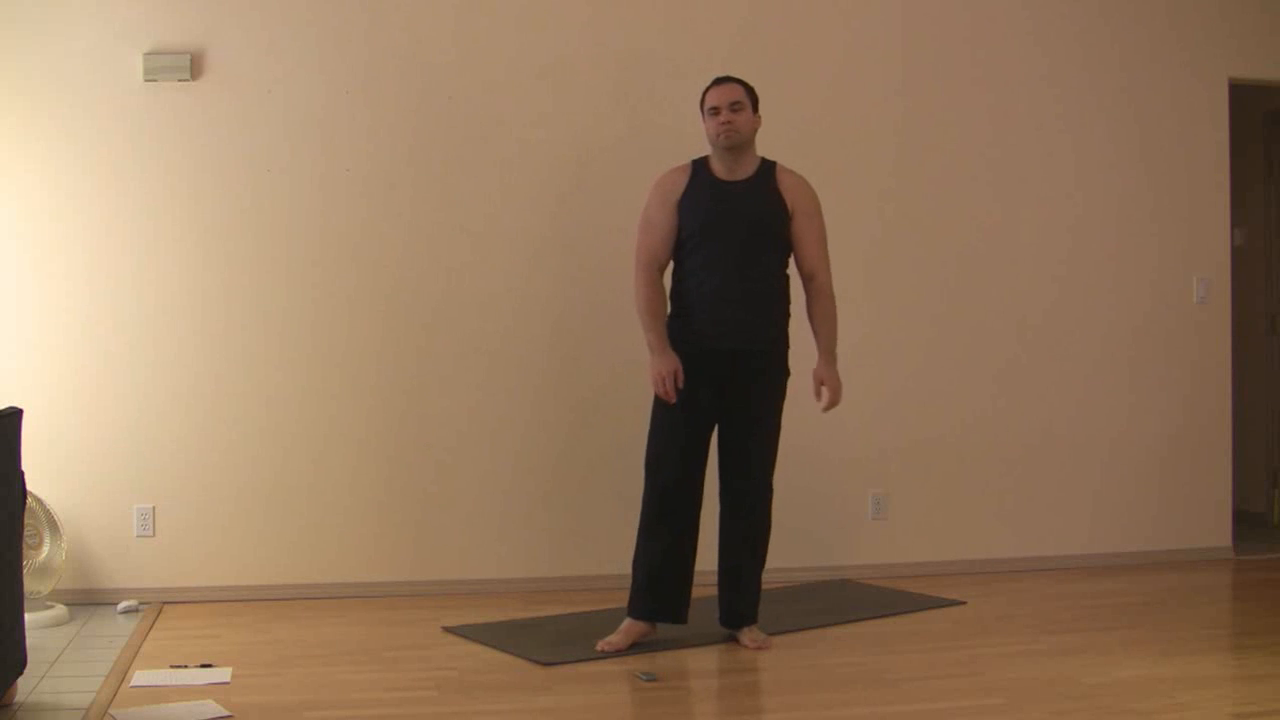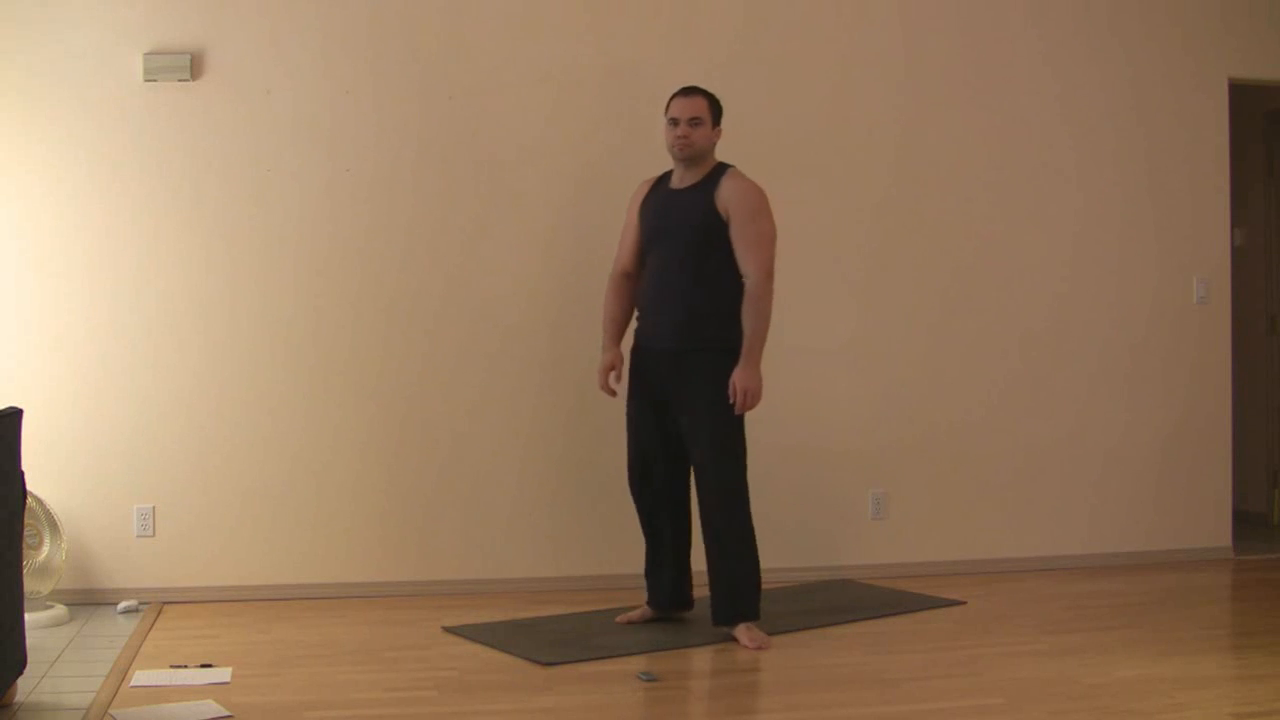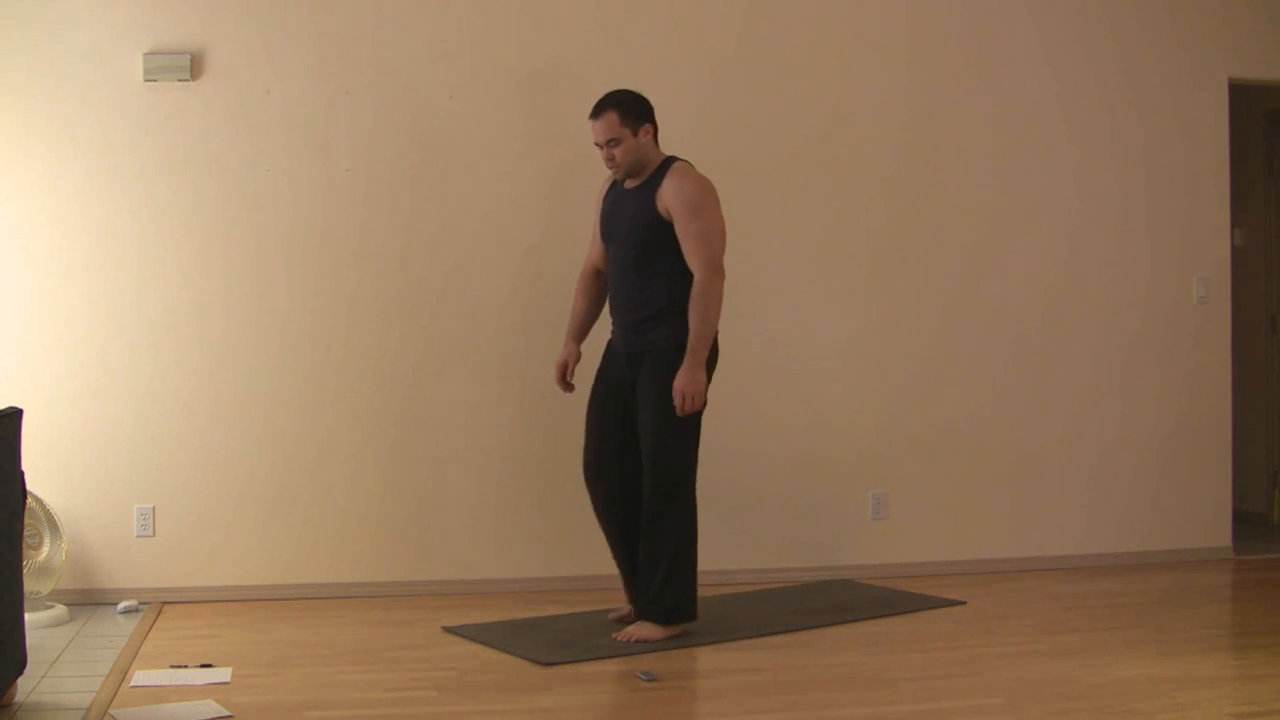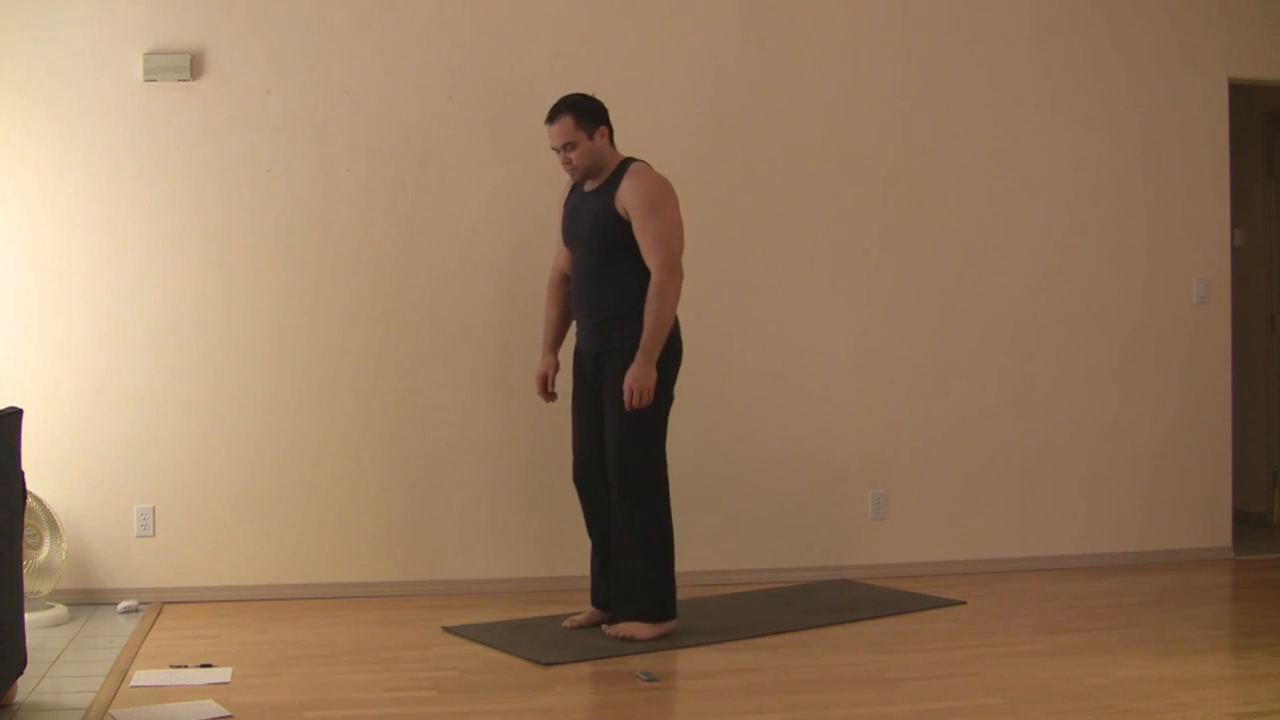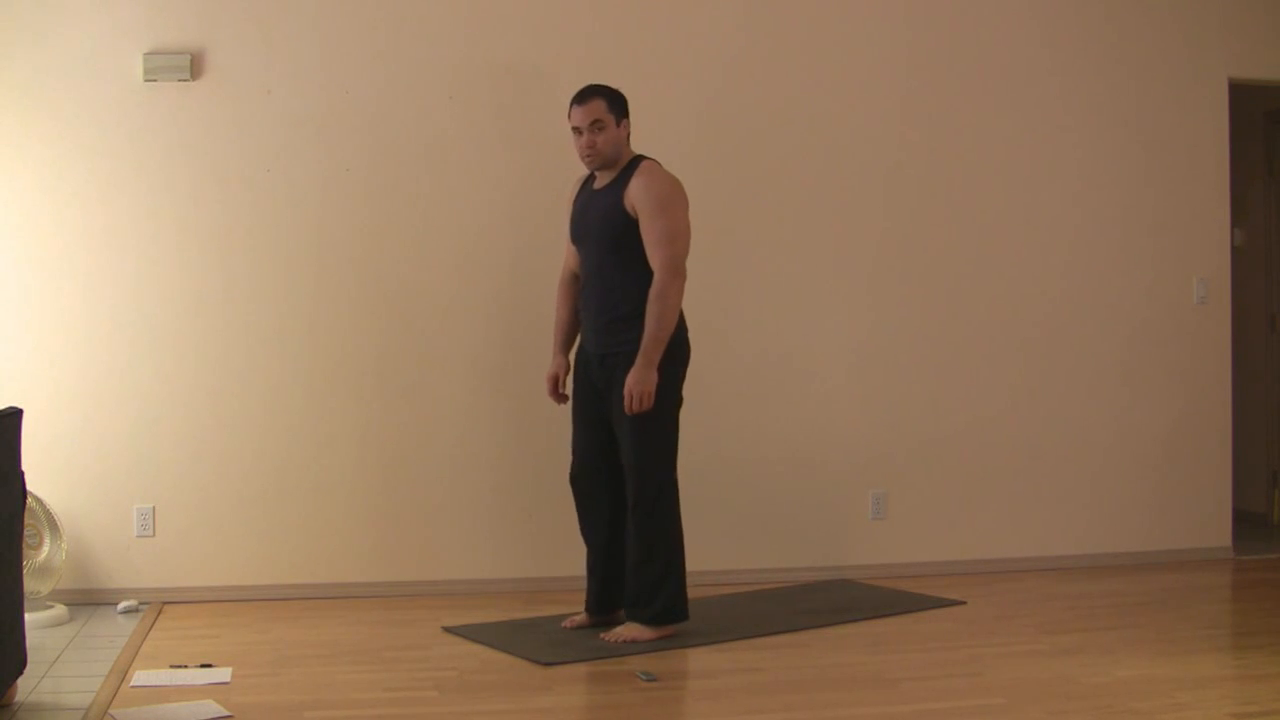
dt=1s
person 1, frame 1
left shoulder: (790, 189)
right shoulder: (675, 185)
left elbow: (817, 278)
right elbow: (648, 272)
left wrist: (827, 359)
right wrist: (659, 350)
left hip: (761, 361)
right hip: (689, 357)
left knee: (750, 490)
right knee: (669, 482)
left ankle: (741, 614)
right ankle: (647, 611)
person 1, frame 2
left shoulder: (737, 192)
right shoulder: (647, 194)
left elbow: (759, 280)
right elbow: (624, 274)
left wrist: (749, 362)
right wrist: (611, 345)
left hip: (711, 361)
right hip: (651, 358)
left knee: (722, 486)
right knee: (650, 481)
left ankle: (739, 611)
right ankle: (666, 595)
person 1, frame 3
left shoulder: (684, 187)
right shoulder: (611, 191)
left elbow: (709, 275)
right elbow: (596, 270)
left wrist: (695, 363)
right wrist: (572, 340)
left hip: (671, 354)
right hip: (624, 351)
left knee: (664, 481)
right knee: (604, 469)
left ankle: (667, 610)
right ankle: (645, 590)
person 1, frame 4
left shoulder: (642, 186)
right shoulder: (575, 193)
left elbow: (666, 274)
right elbow: (563, 276)
left wrist: (647, 361)
right wrist: (549, 350)
left hip: (637, 355)
right hip: (592, 353)
left knee: (634, 478)
right knee: (592, 478)
left ankle: (650, 609)
right ankle: (610, 598)
person 1, frame 5
left shoulder: (651, 184)
right shoulder: (584, 190)
left elbow: (669, 276)
left wrist: (647, 364)
right wrist: (560, 353)
left hip: (643, 357)
right hip: (594, 356)
left knee: (646, 483)
right knee: (591, 479)
left ankle: (657, 611)
right ankle: (606, 600)
